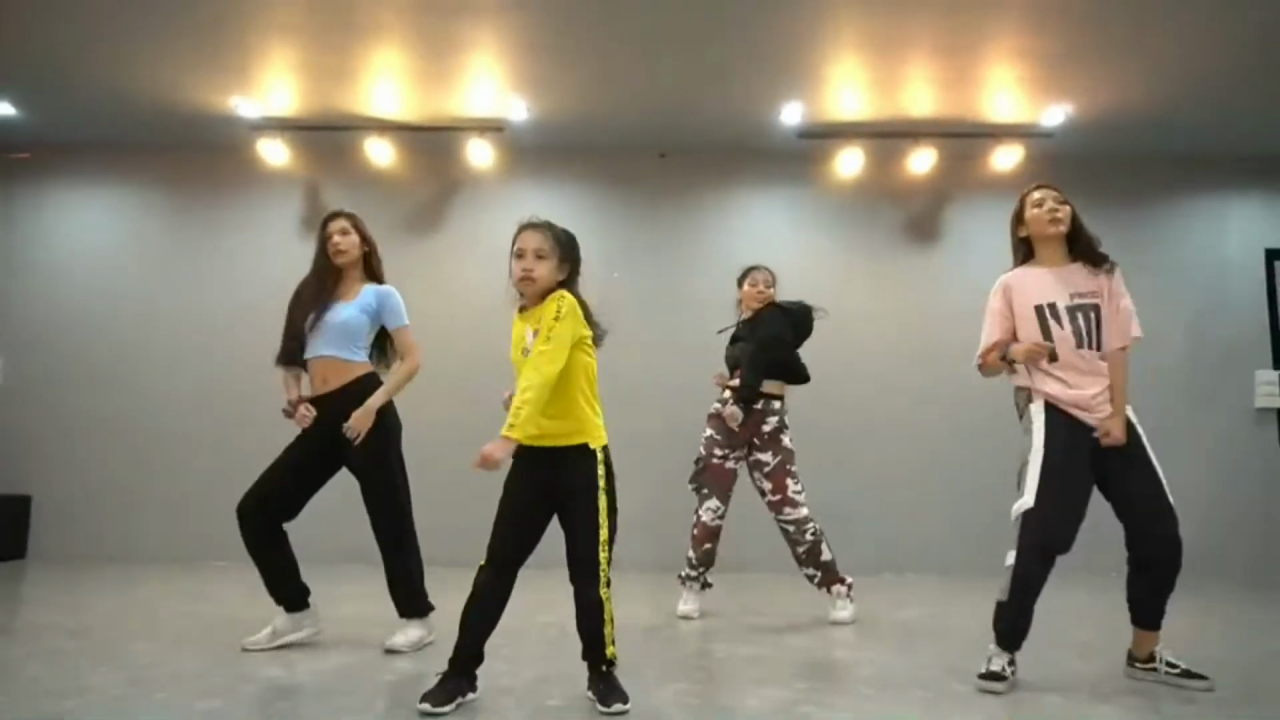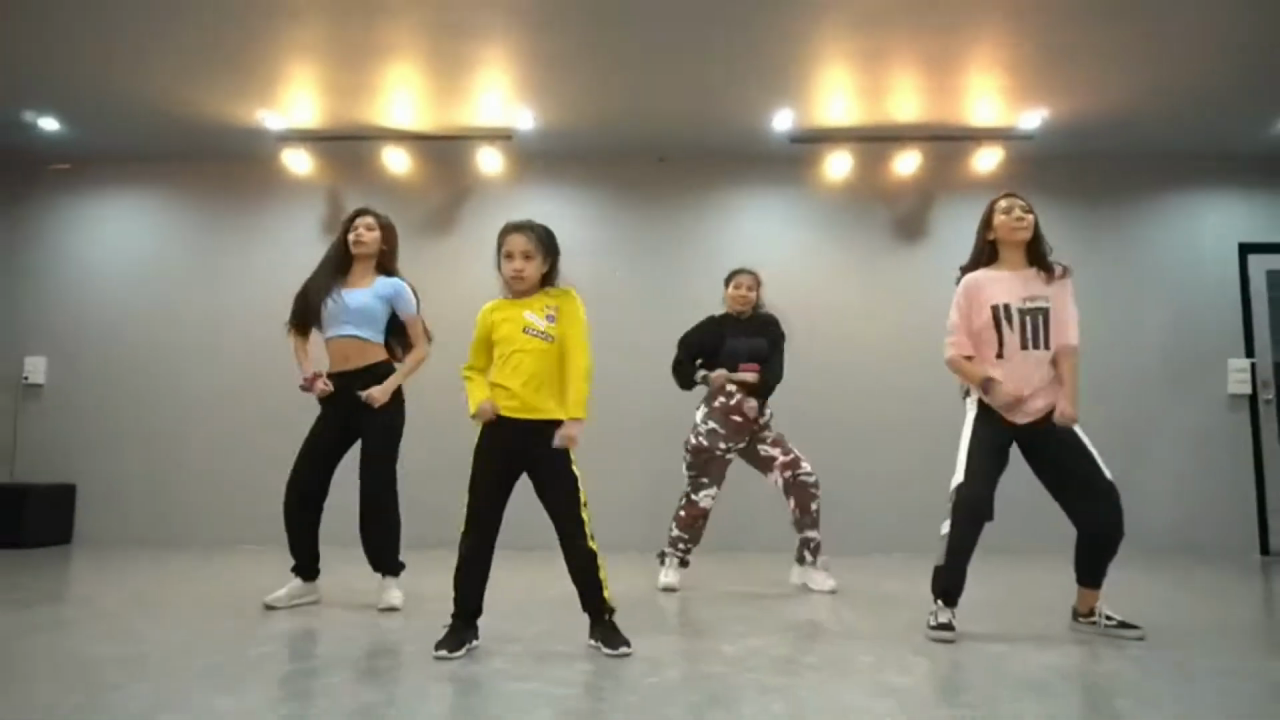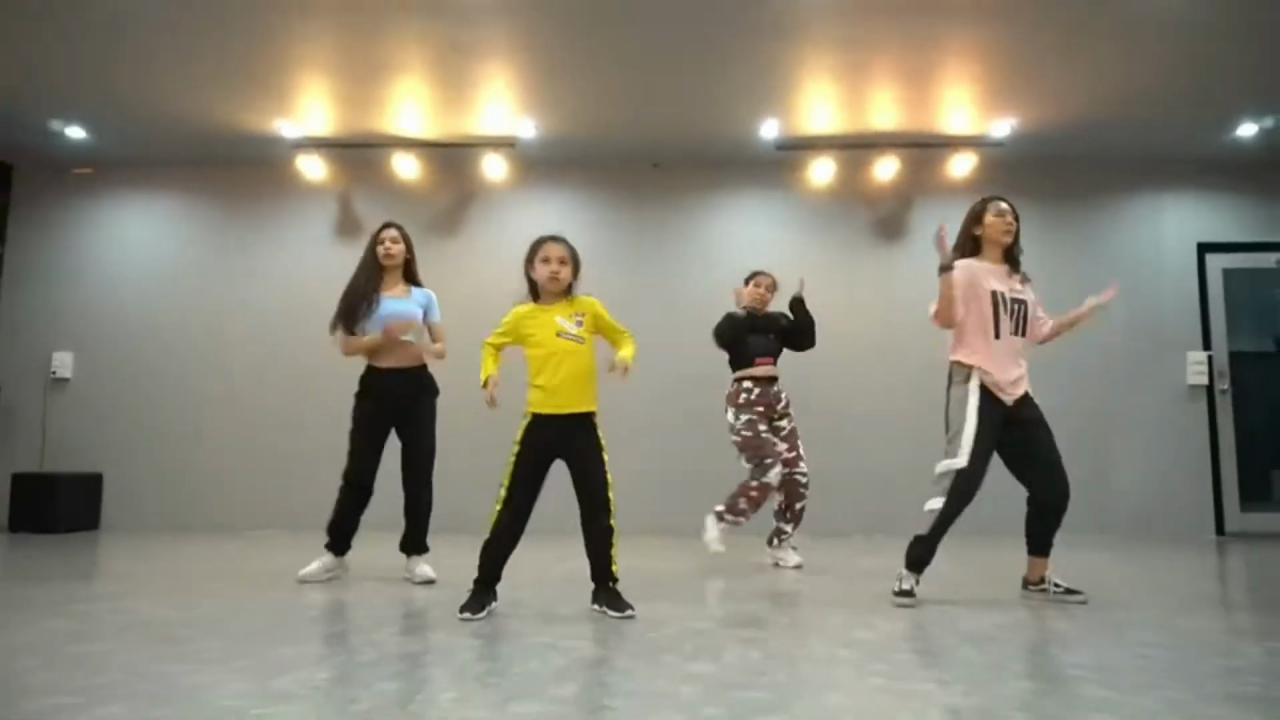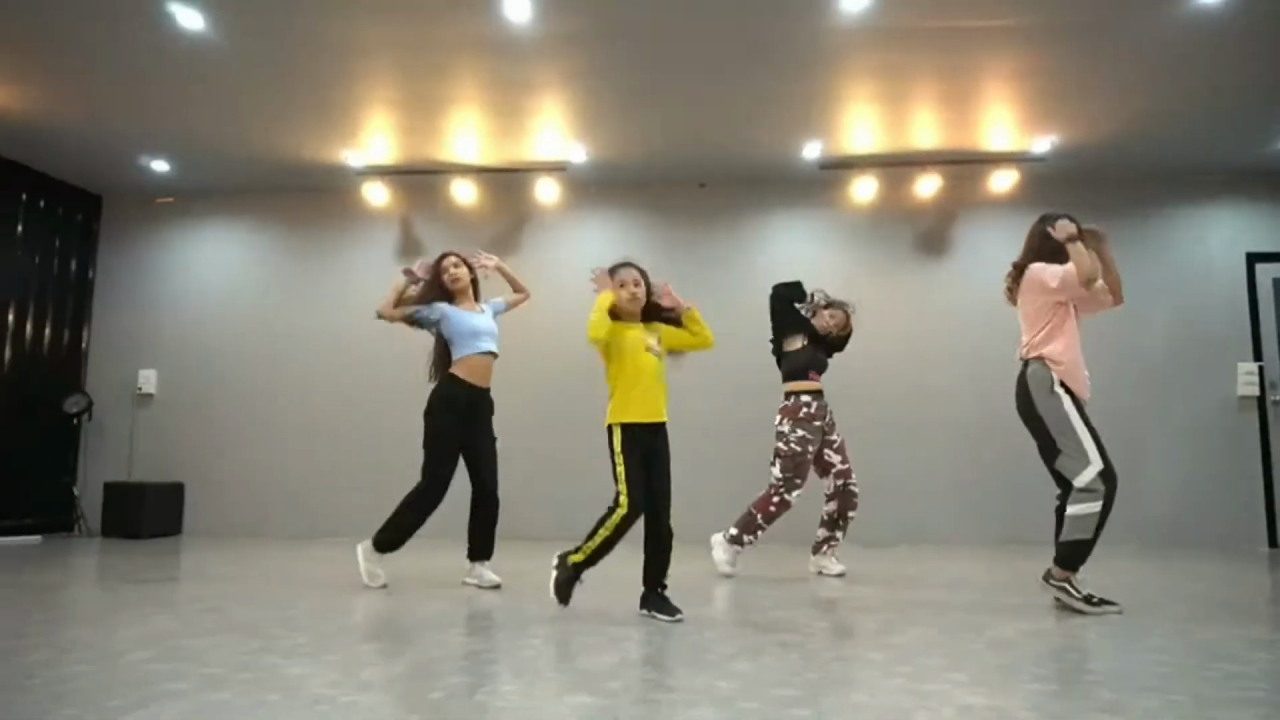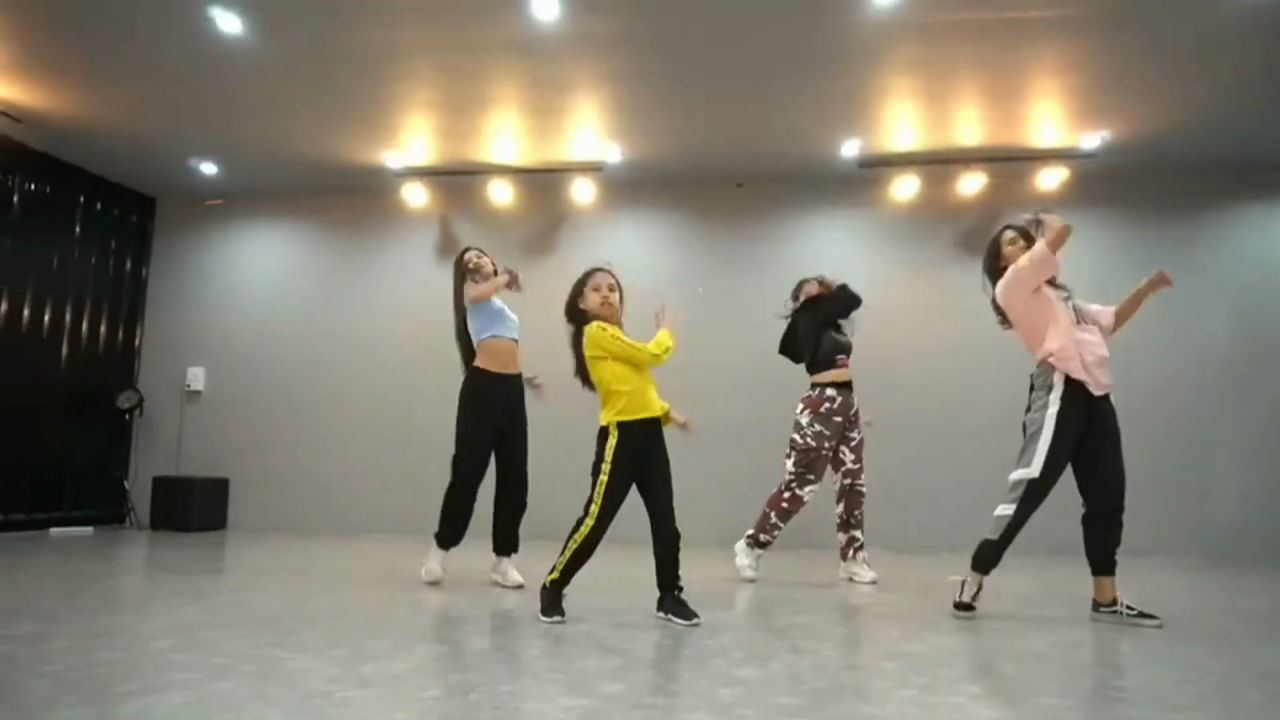
dt=0.5s
person 1, frame 1
left shoulder: (1104, 274)
right shoulder: (1012, 285)
left elbow: (1119, 348)
right elbow: (987, 360)
left wrist: (1117, 416)
right wrist: (1015, 355)
left hip: (1111, 414)
right hip: (1053, 411)
left knee: (1158, 531)
right knee: (1042, 529)
person 1, frame 2
left shoulder: (1057, 280)
right shoulder: (974, 285)
left elbow: (1065, 346)
right elbow: (956, 353)
left wrist: (1069, 398)
right wrist: (989, 384)
left hip: (1045, 411)
right hip: (990, 411)
left knee: (1103, 505)
right knee: (970, 503)
left ankle: (1087, 609)
right ankle: (944, 605)
person 1, frame 3
left shoulder: (1020, 279)
right shoulder: (965, 270)
left elbow: (1040, 332)
right elbow: (945, 320)
left wrist: (1087, 310)
right wrist: (947, 265)
left hip: (1016, 392)
right hip: (973, 385)
left knee: (1052, 484)
right knee: (960, 480)
left ankle: (1037, 578)
right ankle: (911, 572)
person 1, frame 4
left shoulder: (1067, 284)
right shoulder: (1039, 272)
left elbow: (1114, 296)
right elbow: (1084, 277)
left wrist: (1103, 248)
right wrist: (1073, 241)
left hip: (1063, 388)
right hip: (1046, 384)
left knee: (1085, 484)
right knee: (1096, 479)
left ankle: (1066, 584)
right ankle: (1061, 577)
person 1, frame 5
left shoulder: (1053, 290)
right shoulder: (1014, 283)
left elbow: (1110, 321)
right elbow: (1062, 229)
left wrist: (1147, 288)
right wrist: (1044, 228)
left hip: (1094, 394)
right hip: (1058, 388)
left knee: (1106, 498)
right knee: (1031, 484)
left ankle: (1106, 600)
right ankle: (974, 579)
person 2, frame 1
left shoulder: (563, 306)
right shoulder: (521, 319)
left elbow: (546, 371)
left wrist: (507, 436)
right wrist: (514, 430)
left hip: (581, 455)
right hip: (532, 457)
left knee: (590, 572)
right knee: (497, 566)
person 2, frame 2
left shoulder: (566, 302)
right shoulder: (490, 313)
left elbow: (578, 363)
right elbow: (472, 368)
left wrist: (574, 418)
right wrist: (477, 398)
left hip: (546, 432)
right hip: (499, 430)
left knee: (574, 529)
right knee: (478, 528)
left ankle: (601, 619)
right ankle: (464, 623)
person 2, frame 3
left shoulder: (588, 308)
right shoulder: (522, 316)
left elbow: (624, 337)
right elbow: (491, 345)
left wrist: (624, 356)
right wrist: (489, 378)
left hip: (582, 422)
right hip: (539, 422)
left knee: (599, 508)
right knee: (512, 507)
left ankle: (605, 588)
right ankle: (484, 587)
person 2, frame 4
left shoulder: (658, 331)
right shoulder: (612, 330)
left elbow: (705, 341)
right elbow: (598, 335)
left wrist: (678, 310)
right wrist: (605, 294)
left hip: (656, 430)
right hip: (626, 430)
left knee: (660, 515)
right knee: (626, 508)
left ankle: (654, 594)
right ankle: (570, 565)
person 2, frame 5
left shoulder: (621, 340)
right shoulder: (596, 332)
right elbow: (652, 355)
left wrist: (669, 413)
right wrist: (666, 332)
left hip: (650, 432)
right hip: (620, 432)
left knee: (665, 518)
right knee: (596, 517)
left ankle: (670, 596)
right ankle: (552, 588)
person 3, frame 1
left shoulder: (381, 295)
right shoulder: (312, 295)
left elbow: (411, 360)
right elbow: (291, 360)
left wrist: (373, 406)
right wrist: (295, 402)
left hip: (363, 413)
right hip: (322, 418)
left knee: (390, 518)
right knee: (256, 510)
left ankle: (417, 618)
person 3, frame 2
left shoulder: (393, 288)
right shoulder: (326, 284)
left elbow: (421, 347)
right elbow: (299, 335)
left wrist: (389, 387)
right wrist: (309, 376)
left hip: (378, 391)
right hip: (338, 395)
left knee: (376, 486)
right knee: (302, 487)
left ankle: (390, 578)
right ankle: (305, 579)
person 3, frame 3
left shoulder: (424, 296)
right shoulder: (363, 293)
left elbow: (441, 347)
right elbow: (348, 345)
left wrist: (426, 347)
right wrist: (385, 336)
left hip: (417, 385)
right hip: (375, 385)
left knee: (418, 475)
right knee: (359, 474)
left ankle: (415, 556)
right ankle: (335, 554)
person 3, frame 4
left shoulder: (489, 308)
right shoulder: (442, 310)
left elbow: (524, 294)
right elbow: (385, 312)
left wrist: (500, 268)
right wrist: (405, 284)
left hip: (479, 402)
right hip: (452, 397)
left knee: (487, 486)
right knee: (435, 483)
left ankle: (478, 563)
right ankle: (374, 550)
person 3, frame 5
left shoulder: (501, 305)
right shoulder: (472, 291)
right elbow: (479, 292)
left wrist: (524, 377)
right wrist: (505, 279)
left hip: (509, 392)
right hip: (482, 388)
left knee: (514, 479)
right knee: (467, 473)
left ankle: (503, 559)
right ankle: (441, 548)
person 4, frame 1
left shoulder: (777, 318)
right shoulder: (741, 331)
left elbow: (764, 360)
left wrist: (742, 404)
right wrist: (731, 381)
left hip: (767, 419)
right hip: (726, 415)
left knee: (791, 508)
right knee: (710, 505)
right ankle: (692, 587)
person 4, frame 2
left shoulder: (768, 326)
right shoulder: (713, 326)
left elbow: (773, 368)
right elbow: (682, 363)
left wrist: (757, 398)
right wrist: (704, 377)
left hip: (757, 415)
right hip: (720, 410)
left knee: (803, 478)
right knee: (701, 488)
left ankle: (808, 564)
right ankle: (672, 561)
person 4, frame 3
left shoulder: (775, 321)
right shoulder: (736, 321)
left elbow: (803, 340)
right elbow: (724, 337)
left wrist: (797, 302)
right wrist: (741, 311)
left hip: (776, 399)
right hip: (746, 401)
left knee: (796, 474)
right knee: (768, 472)
left ankle: (780, 544)
right ankle: (721, 519)
person 4, frame 4
left shoulder: (821, 342)
right shoulder: (792, 329)
left elbow: (843, 338)
right elbow: (780, 294)
right wrist: (807, 301)
left hip: (821, 414)
right hip: (797, 415)
left knee: (845, 488)
right knee: (786, 490)
left ankle: (823, 554)
right ankle: (728, 543)
person 4, frame 5
left shoulder: (824, 323)
right shoulder: (810, 315)
right elbow: (850, 300)
right wrist: (832, 288)
left hip: (846, 407)
right hip: (820, 408)
left knee: (852, 485)
right knee: (800, 484)
left ankle: (853, 559)
right ankle: (750, 547)
